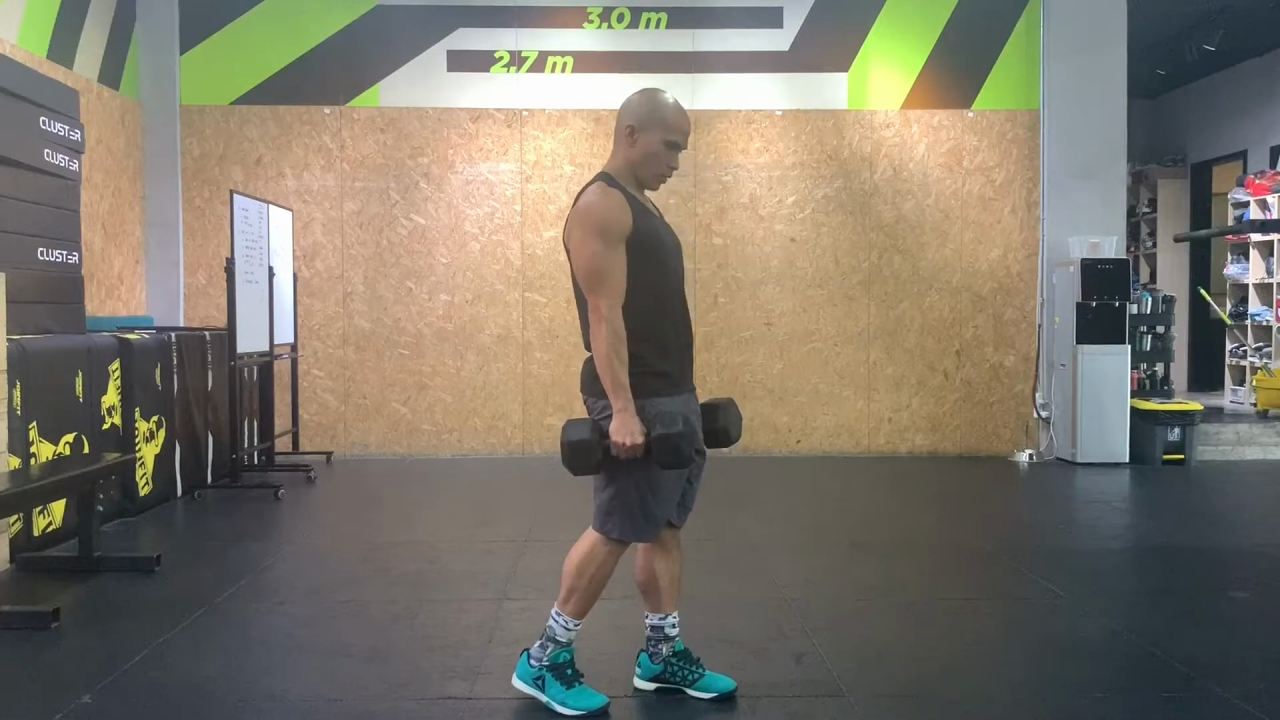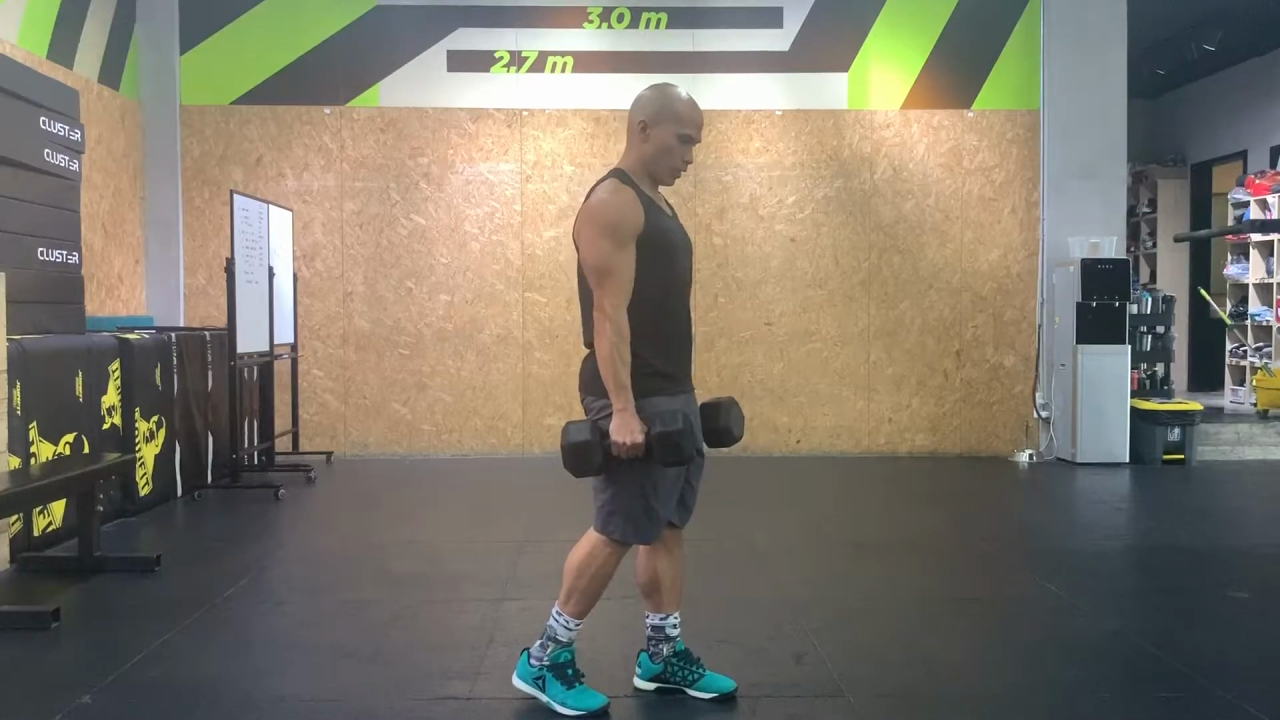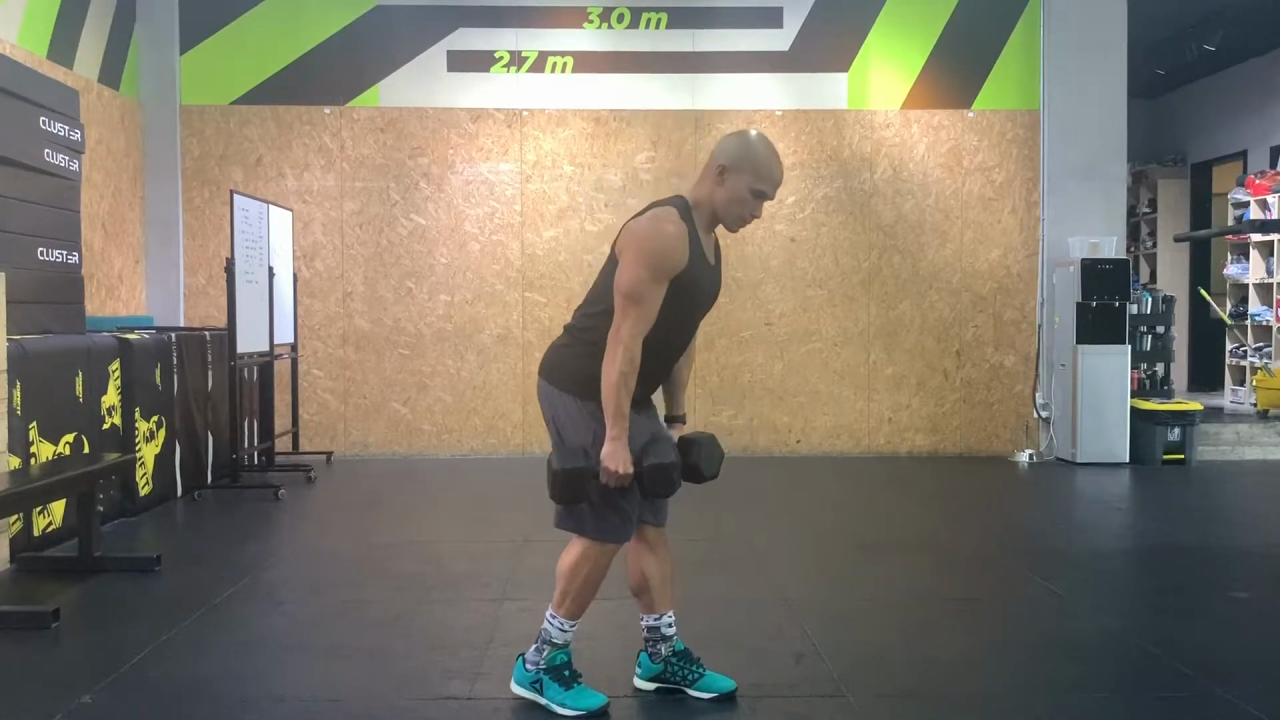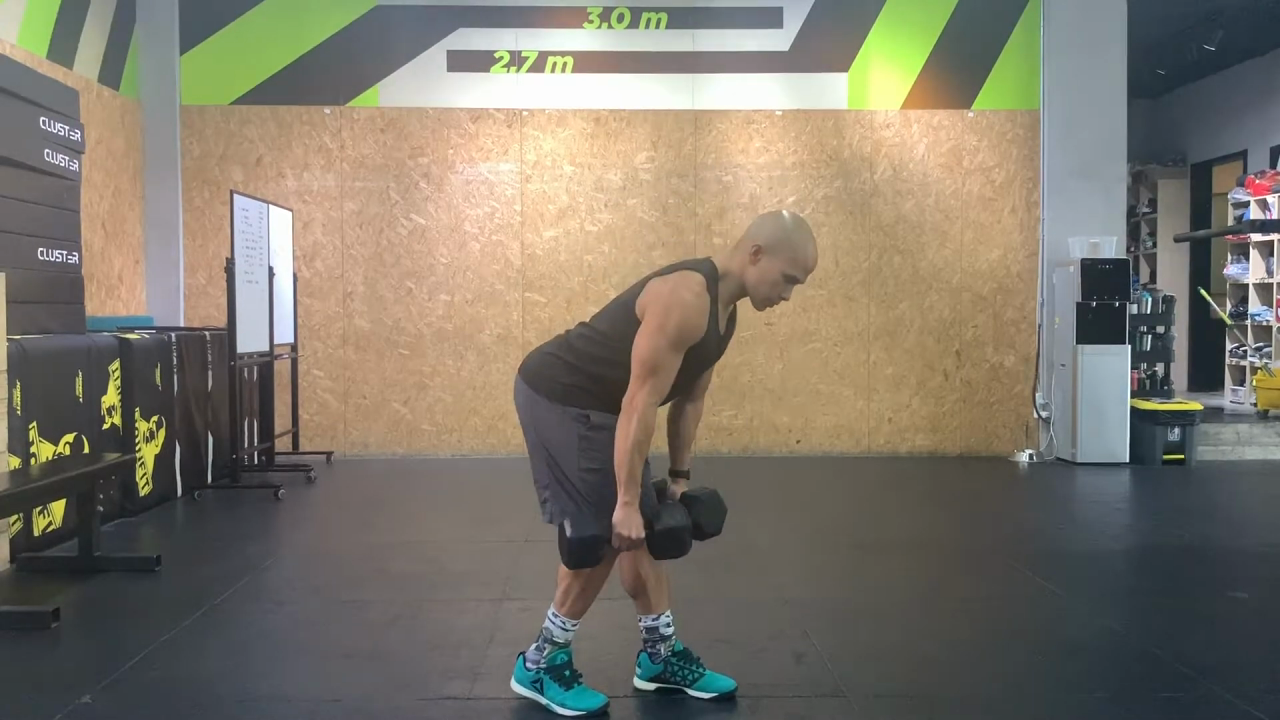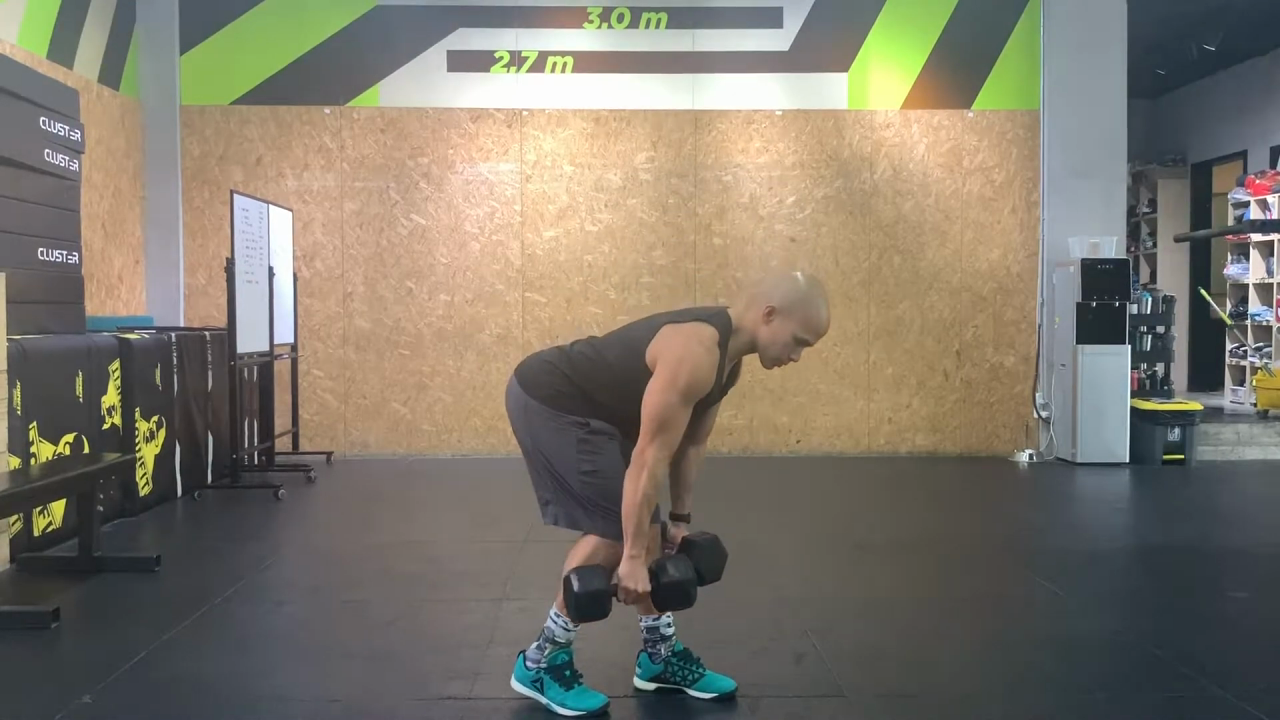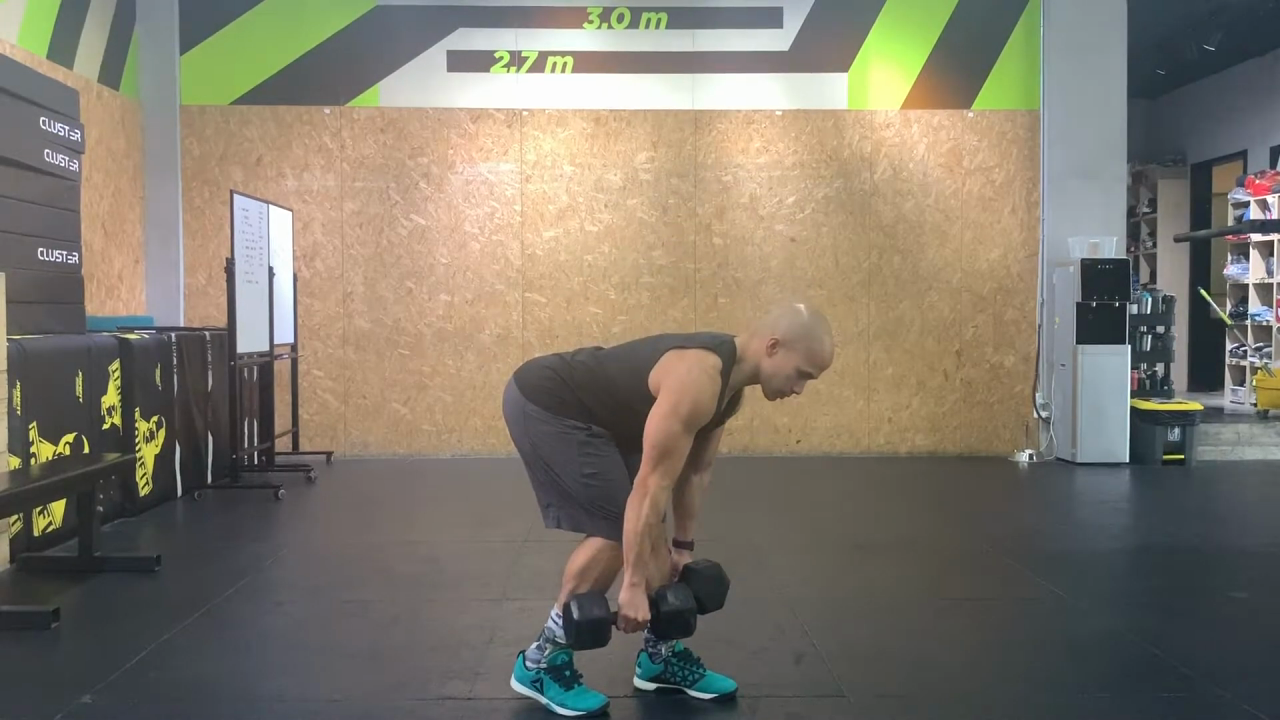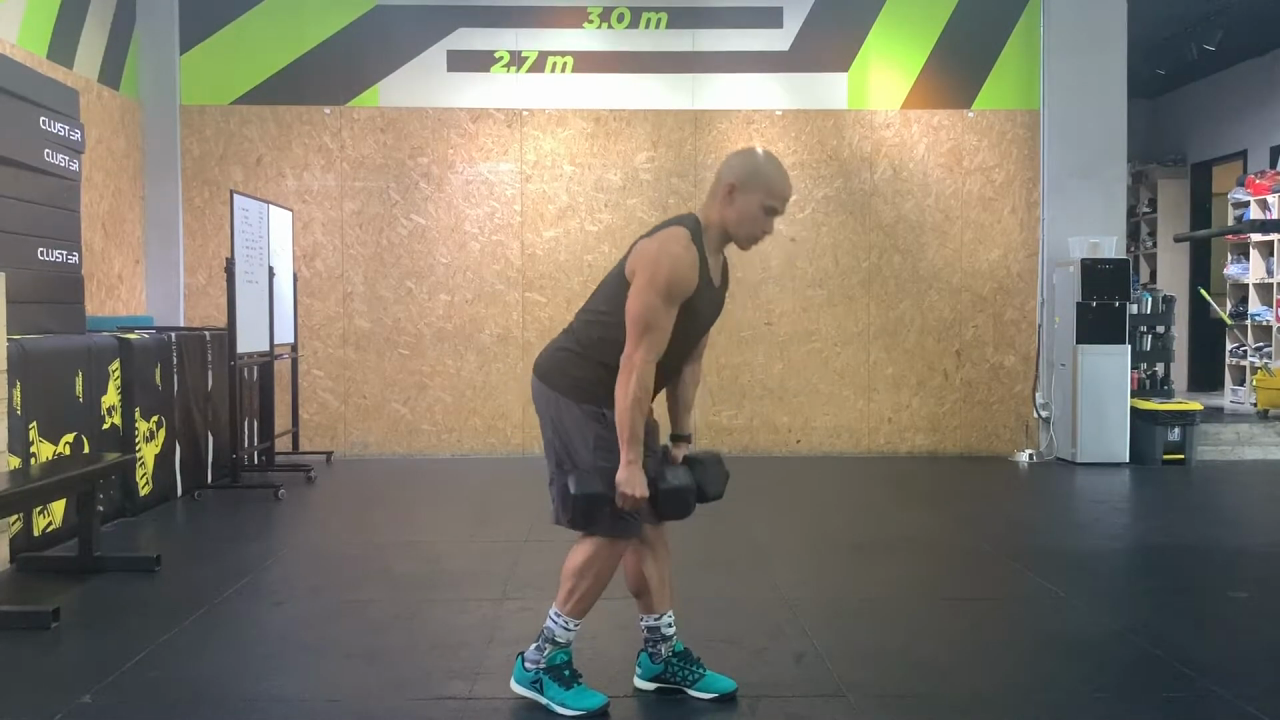
dt=0.7s
person 1, frame 1
left shoulder: (642, 205)
right shoulder: (600, 206)
right elbow: (605, 314)
right wrist: (622, 409)
left hip: (674, 392)
right hip: (635, 399)
left knee: (665, 526)
right knee: (616, 529)
left ankle: (662, 654)
right ankle: (545, 660)
person 1, frame 2
left shoulder: (656, 204)
right shoulder: (612, 204)
right elbow: (610, 314)
right wrist: (623, 410)
left hip: (674, 394)
right hip: (635, 399)
left knee: (667, 527)
right knee: (619, 530)
left ankle: (663, 655)
right ankle: (545, 659)
person 1, frame 3
left shoulder: (708, 243)
right shoulder: (661, 233)
left elbow: (680, 340)
right elbow: (625, 338)
left wrist: (676, 420)
right wrist: (615, 438)
left hip: (629, 397)
right hip: (582, 390)
left knee: (649, 523)
right knee: (603, 527)
left ankle: (662, 654)
right ankle: (540, 664)
person 1, frame 4
left shoulder: (723, 309)
right shoulder: (684, 299)
left elbow: (689, 399)
right elbow: (640, 404)
left wrist: (680, 476)
right wrist: (626, 503)
left hip: (595, 403)
right hip: (557, 395)
left knee: (642, 530)
right knee: (608, 532)
left ankle: (661, 655)
right ankle: (540, 663)
person 1, frame 5
left shoulder: (727, 357)
right shoulder: (696, 352)
left elbow: (690, 444)
right elbow: (650, 457)
left wrist: (680, 520)
right wrist: (632, 559)
left hip: (590, 408)
right hip: (547, 401)
left knee: (644, 526)
right knee: (612, 529)
left ankle: (660, 655)
right ankle: (542, 662)
person 1, frame 6
left shoulder: (729, 382)
right shoulder: (698, 380)
left elbow: (695, 471)
right elbow: (652, 486)
left wrist: (683, 547)
right wrist: (633, 586)
left hip: (587, 413)
right hip: (545, 405)
left knee: (647, 528)
right knee: (615, 530)
left ankle: (661, 654)
right ankle: (542, 660)
person 1, frame 7
left shoulder: (714, 261)
right shoulder: (674, 252)
left elbow: (687, 358)
right elbow: (637, 365)
left wrist: (680, 439)
right wrist: (628, 463)
left hip: (614, 395)
right hip: (578, 389)
left knee: (648, 525)
right knee: (611, 530)
left ankle: (662, 656)
right ankle: (541, 664)
